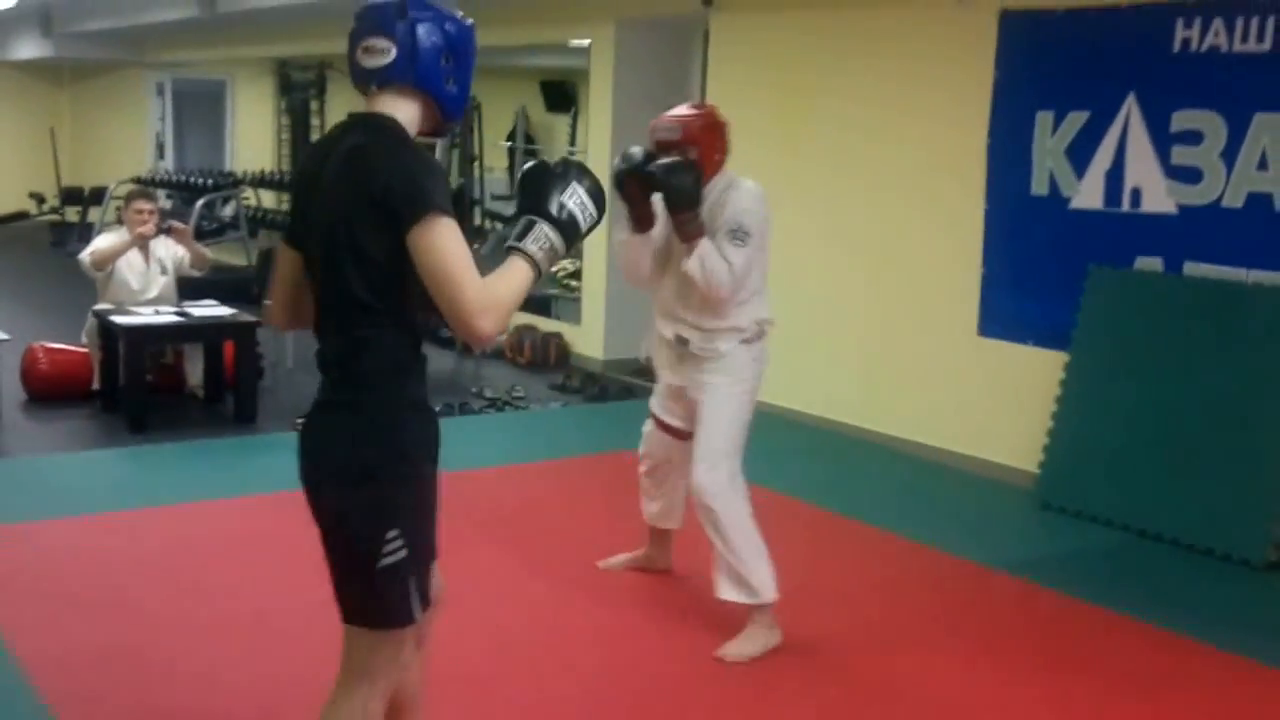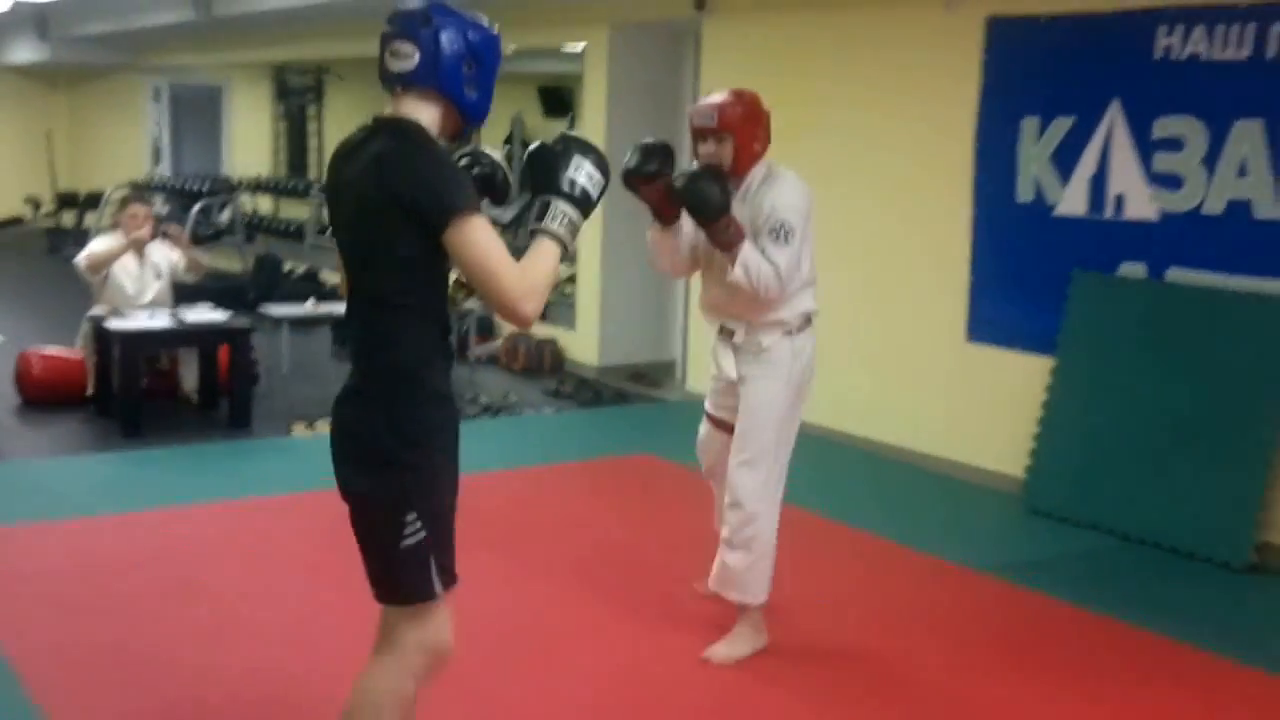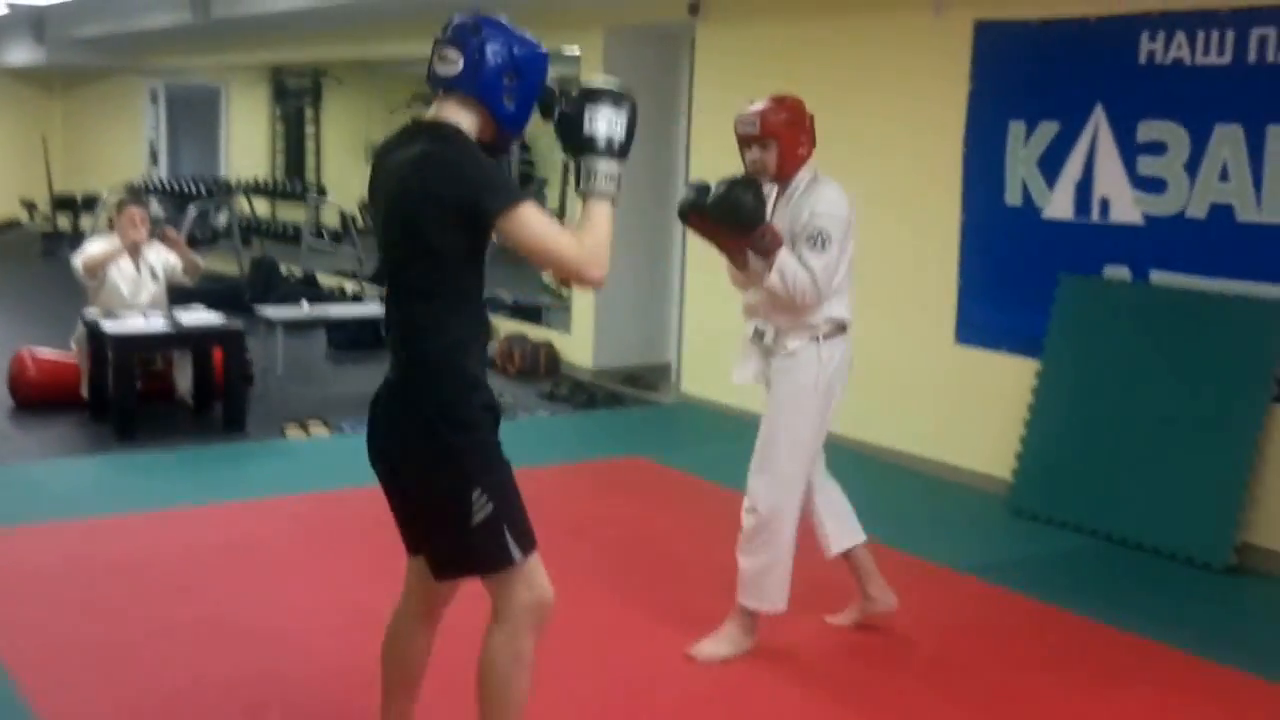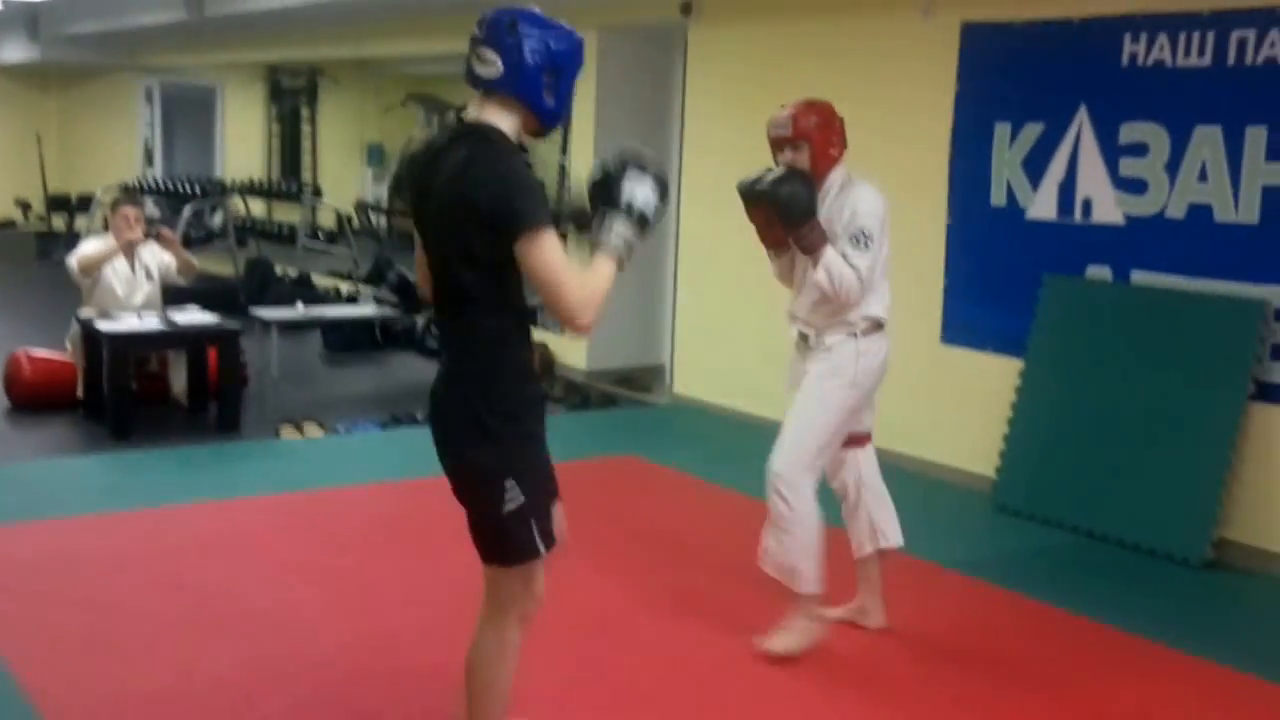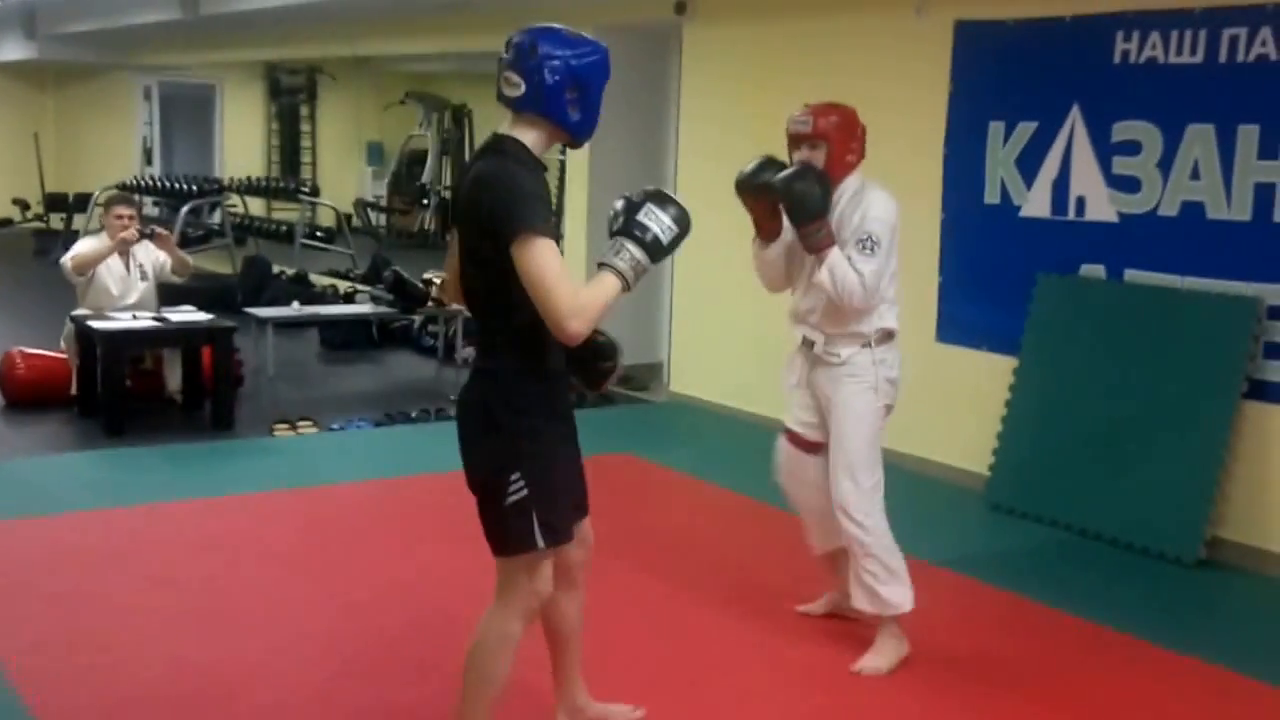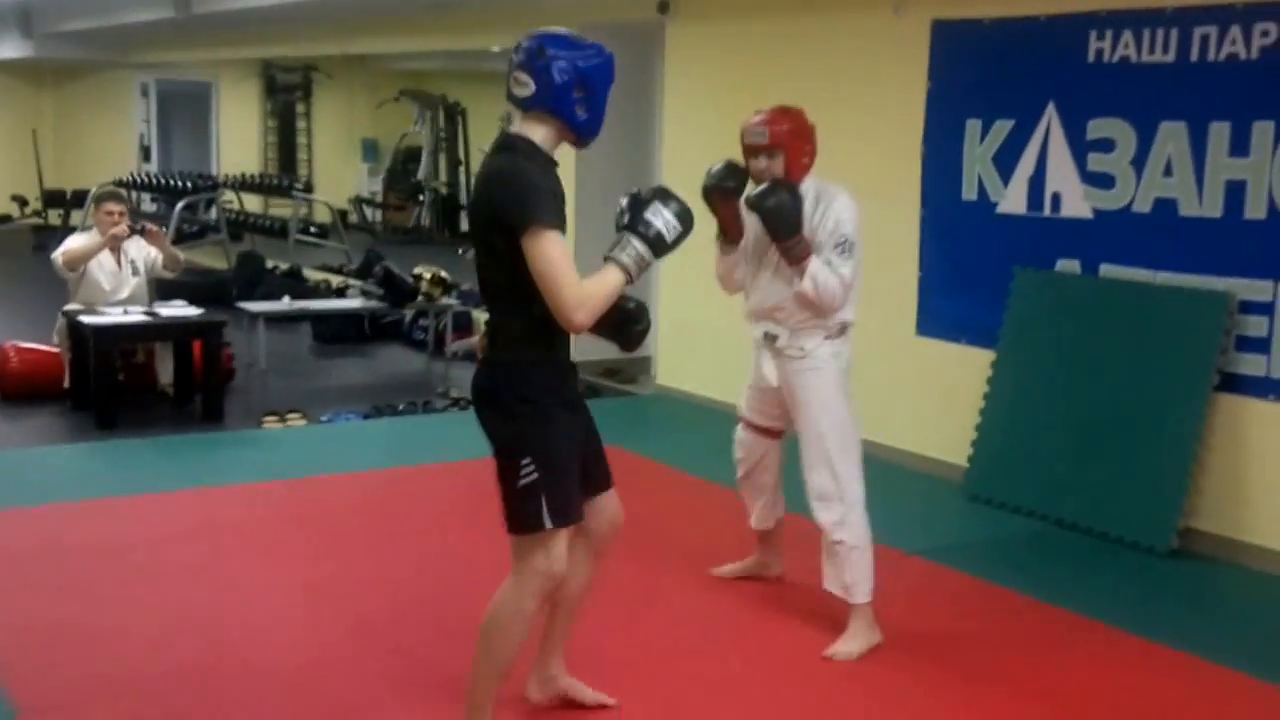
dt=0.3s
person 1, frame 1
left shoulder: (327, 158)
right shoulder: (403, 167)
left elbow: (284, 308)
right elbow: (480, 319)
right wrist: (544, 232)
left hip: (355, 424)
right hip: (377, 436)
left knee: (412, 612)
person 1, frame 2
left shoulder: (354, 157)
right shoulder: (427, 167)
right elbow: (520, 302)
right wrist: (560, 211)
left hip: (380, 412)
right hip: (401, 425)
left knee: (413, 612)
right knee: (420, 637)
person 1, frame 3
left shoulder: (398, 154)
right shoulder: (465, 167)
right elbow: (586, 264)
left wrist: (487, 141)
right wrist: (599, 166)
left hip: (405, 410)
right hip: (445, 417)
left knee: (429, 587)
right knee: (525, 600)
person 1, frame 4
left shoulder: (435, 158)
right shoulder: (503, 174)
right elbow: (578, 311)
right wrist: (618, 228)
left hip: (468, 395)
right hip: (493, 406)
left knee: (546, 539)
right knee: (516, 595)
person 1, frame 5
left shoulder: (497, 169)
right shoulder: (512, 183)
left elbow: (463, 286)
right elbow: (568, 318)
right wrist: (632, 251)
left hip: (537, 397)
right hip: (510, 409)
left knee: (570, 559)
right knee: (523, 591)
person 1, frame 6
left shoulder: (518, 166)
right shoulder: (522, 178)
right elbow: (571, 306)
left wrist: (605, 309)
right wrist: (636, 247)
left hip: (547, 380)
right hip: (522, 389)
left knee: (600, 521)
right knee: (541, 567)
person 2, frame 1
left shoulder: (743, 198)
right shoulder: (673, 196)
left elbow: (723, 284)
right elbow: (643, 271)
left wrist: (688, 218)
right wrist: (641, 208)
left hip: (729, 356)
right hip: (682, 351)
left knee: (714, 479)
right knee: (660, 451)
left ankle: (763, 618)
right ankle: (656, 549)
person 2, frame 2
left shoulder: (783, 191)
right shoulder: (714, 190)
left elbow: (770, 284)
right elbow: (676, 263)
left wrist: (720, 224)
right wrist: (662, 205)
left hip: (777, 348)
right hip: (735, 344)
left knee: (750, 480)
right knee: (716, 455)
left ankle: (751, 620)
right ankle: (743, 567)
person 2, frame 3
left shoulder: (824, 199)
right shoulder: (774, 197)
left elbow: (806, 290)
right elbow: (755, 279)
left wrist: (760, 230)
right wrist: (724, 235)
left hip: (809, 353)
right hip: (786, 351)
left knee: (770, 486)
right knee: (804, 474)
left ankle: (744, 623)
right ankle: (873, 592)
person 2, frame 4
left shoulder: (859, 198)
right shoulder: (812, 198)
left elbow: (849, 286)
right elbow: (797, 277)
left wrist: (807, 227)
right wrist: (770, 225)
left hip: (848, 350)
right hip: (825, 347)
left knee: (789, 469)
right knee: (854, 471)
left ankle: (805, 610)
right ankle: (869, 600)
person 2, frame 5
left shoulder: (873, 205)
right shoulder: (809, 200)
left elbow: (853, 294)
right elbow: (775, 278)
left wrist: (816, 227)
right wrist: (766, 216)
left hip: (860, 362)
right hip: (815, 356)
left knee: (855, 493)
right knee: (795, 466)
left ankle: (892, 629)
right ankle: (846, 586)
person 2, frame 6
left shoulder: (834, 205)
right shoulder: (758, 204)
left elbow: (832, 294)
right elbow: (733, 281)
left wrist: (792, 238)
right wrist: (729, 221)
left hip: (815, 353)
right hip: (771, 348)
left knee: (834, 481)
right knee: (752, 454)
left ankle: (862, 616)
right ankle: (768, 556)
person 3, frame 1
left shoulder: (168, 243)
right shoulder: (109, 240)
left elbow: (203, 265)
right elbow: (92, 263)
left wrist: (188, 243)
right wrist: (132, 241)
right knee: (99, 323)
left ankle: (197, 384)
person 3, frame 2
left shoulder: (163, 248)
right shoulder: (105, 244)
left elbow: (199, 270)
right elbow: (87, 266)
left wrist: (185, 247)
right wrist: (127, 245)
left ankle: (192, 389)
person 3, frame 3
left shoulder: (159, 251)
right shoulder: (100, 247)
left elbow: (195, 274)
right elbow: (84, 269)
left wrist: (181, 250)
right wrist: (124, 247)
right knee: (88, 330)
left ankle: (188, 392)
person 3, frame 4
left shoulder: (153, 250)
right shoulder: (95, 246)
left elbow: (190, 273)
right elbow: (79, 269)
left wrist: (176, 249)
right wrist: (119, 246)
left ankle: (182, 392)
person 3, frame 5
left shoulder: (148, 249)
right shoulder: (89, 245)
left elbow: (184, 272)
right elbow: (72, 268)
left wrist: (171, 249)
right wrist: (114, 246)
left ankle: (177, 390)
person 3, frame 6
left shoulder: (139, 244)
right shoulder: (80, 241)
left elbow: (175, 267)
right elbow: (64, 263)
left wrist: (161, 244)
right wrist: (105, 242)
right knee: (69, 323)
left ankle: (169, 382)
